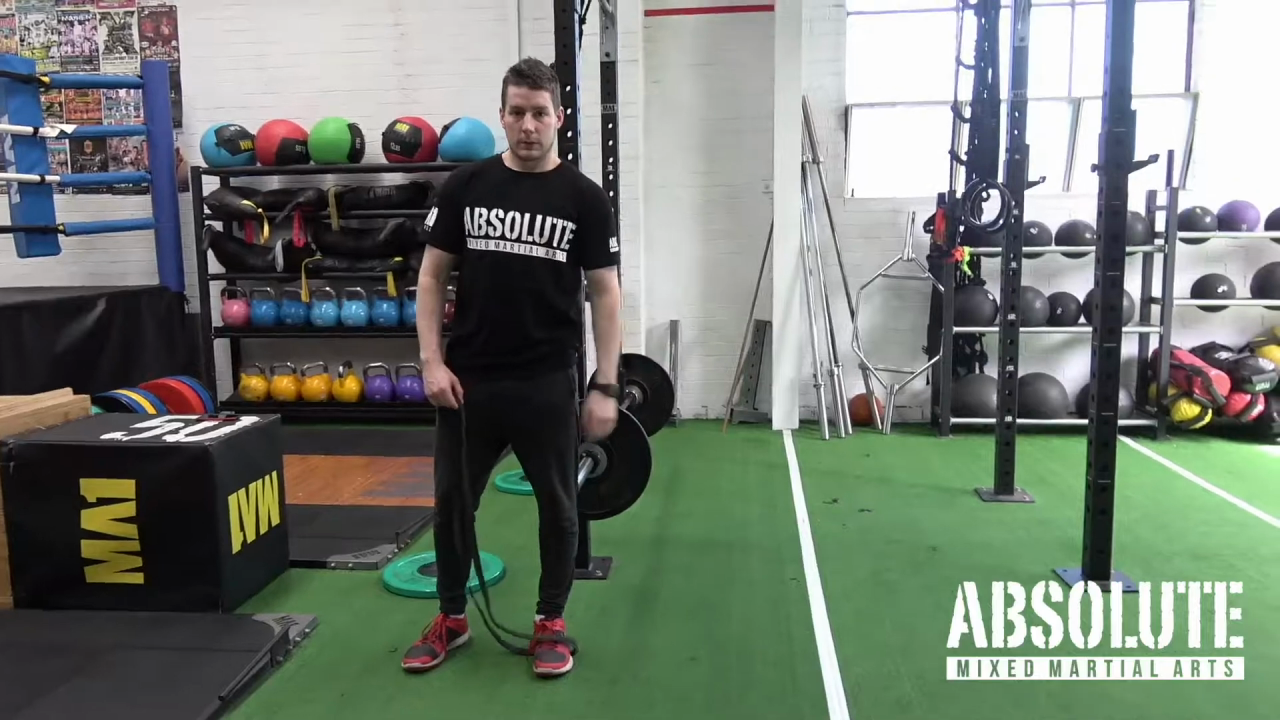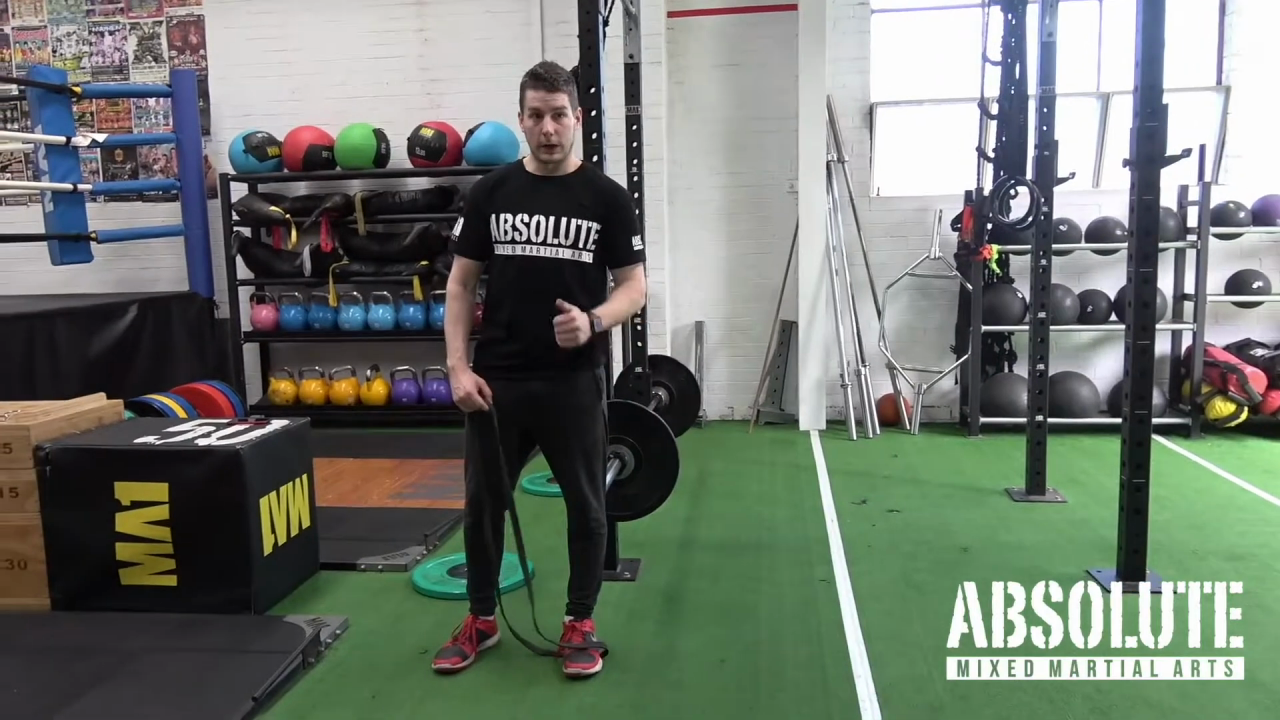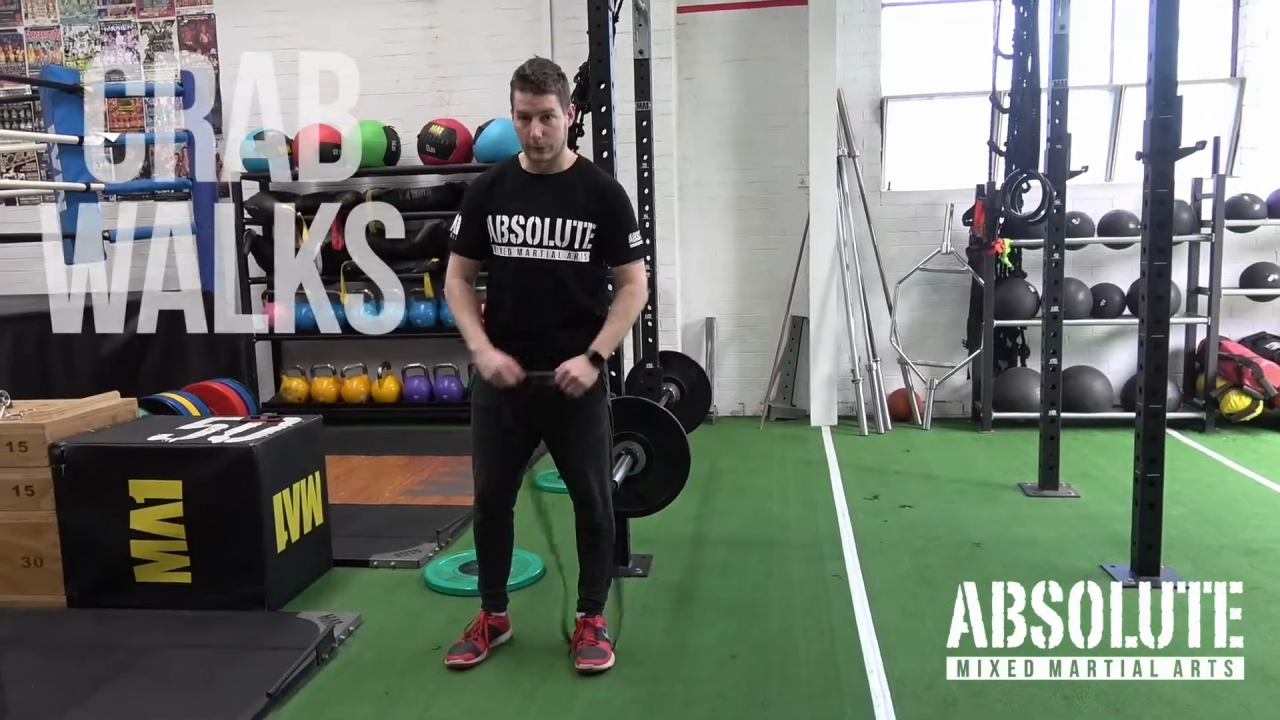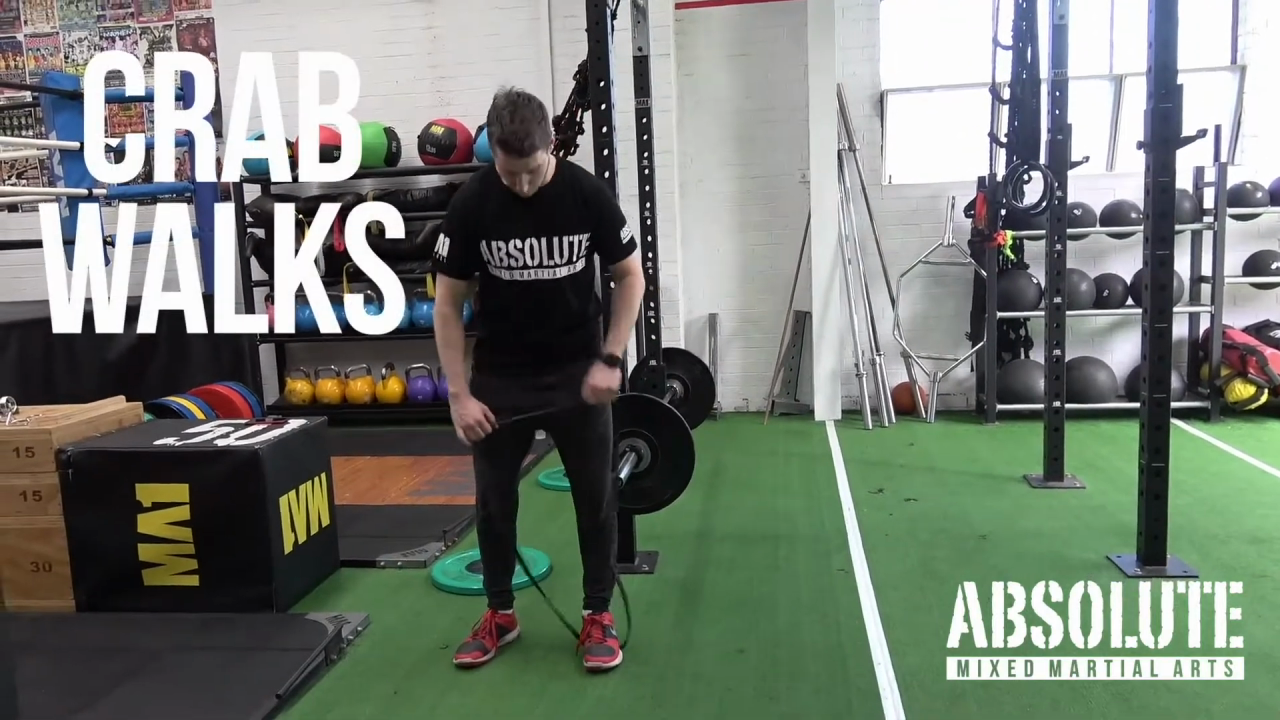
dt=0.7s
person 1, frame 1
left shoulder: (584, 197)
right shoulder: (465, 185)
left elbow: (605, 292)
right elbow: (432, 275)
left wrist: (605, 385)
right wrist: (432, 361)
left hip: (547, 383)
right hip: (469, 379)
left knee: (556, 505)
right knee: (452, 501)
left ankle: (550, 621)
right ankle: (450, 619)
person 1, frame 2
left shoulder: (607, 197)
right shoulder: (490, 192)
left elbow: (634, 284)
right elbow: (461, 284)
left wrist: (594, 322)
right wrist: (458, 365)
left hip: (573, 382)
right hip: (496, 381)
left knee: (585, 506)
right knee: (483, 502)
left ankle: (579, 622)
right ankle: (481, 620)
person 1, frame 3
left shoulder: (601, 192)
right shoulder: (487, 190)
left elbow: (633, 285)
right elbow: (457, 277)
left wrist: (594, 357)
right wrist: (482, 349)
left hip: (576, 380)
right hip: (501, 379)
left knee: (592, 502)
right knee: (492, 499)
left ankle: (591, 618)
right ankle: (493, 616)
person 1, frame 4
left shoulder: (589, 194)
right shoulder: (470, 205)
left elbow: (629, 275)
right elbow: (448, 302)
left wrist: (610, 360)
right wrist: (460, 394)
left hip: (577, 374)
right hip: (499, 378)
left knee: (595, 497)
right knee: (493, 498)
left ankle: (598, 616)
right ankle: (499, 613)
